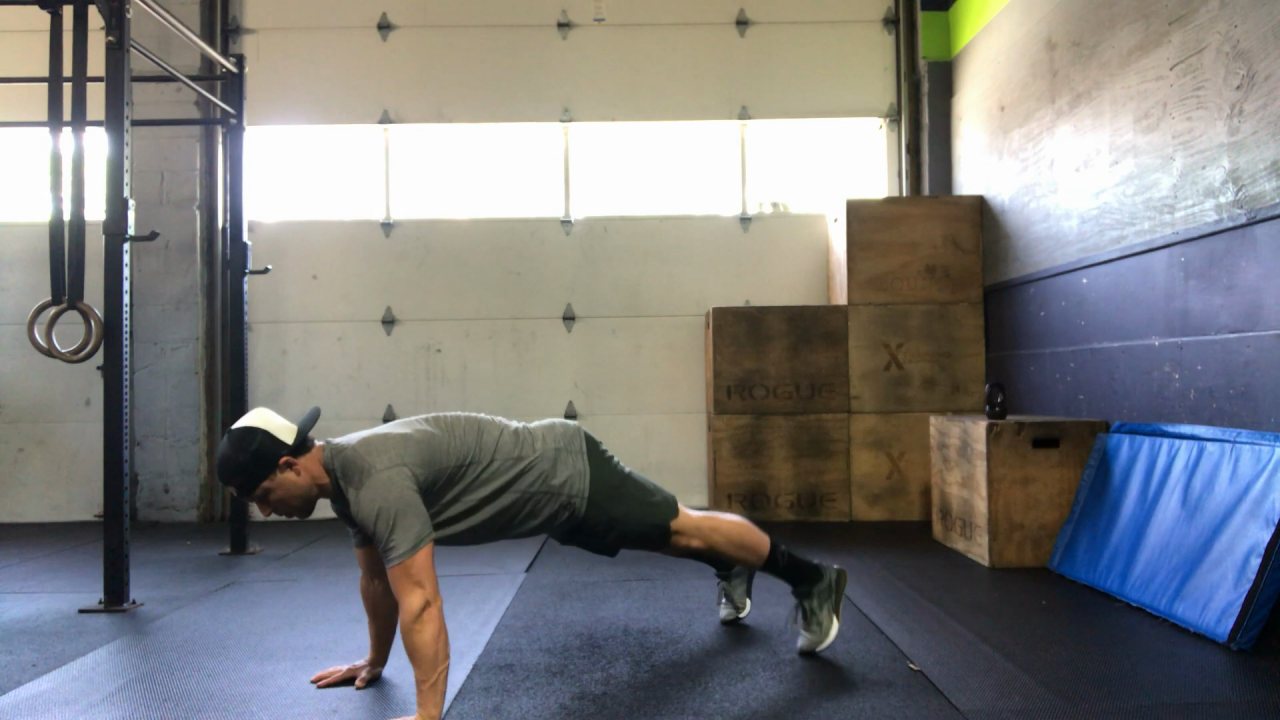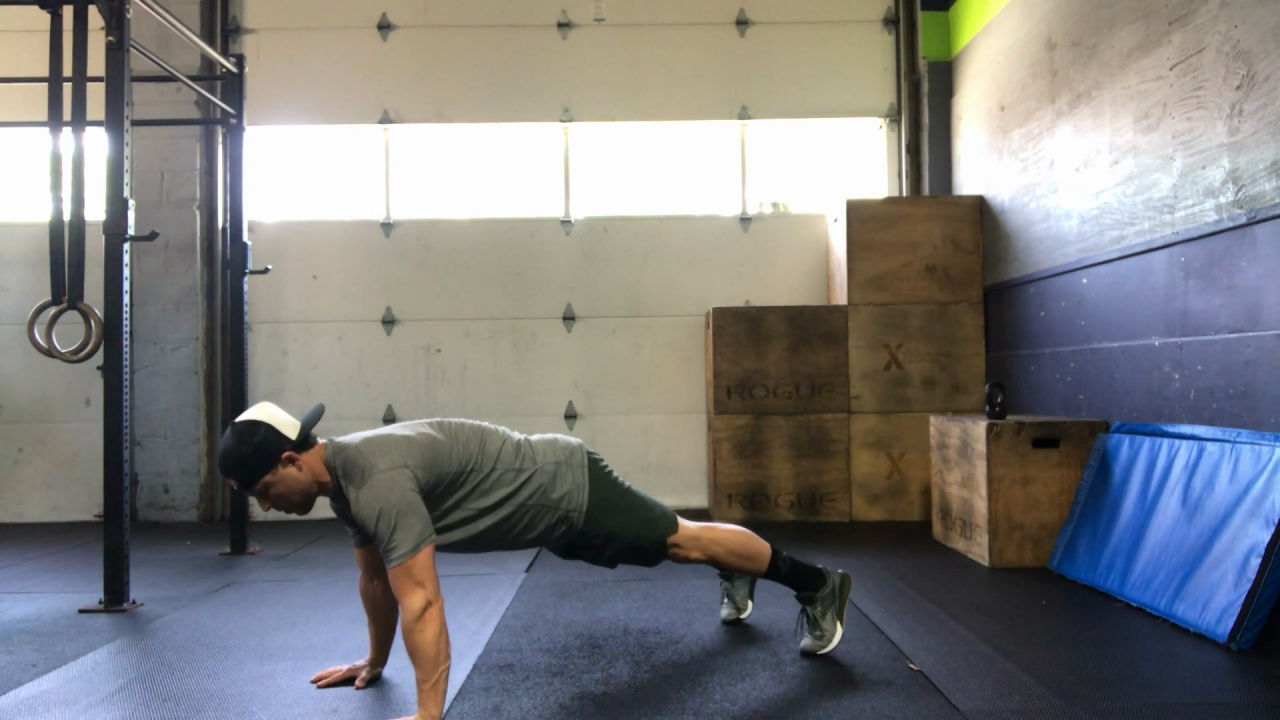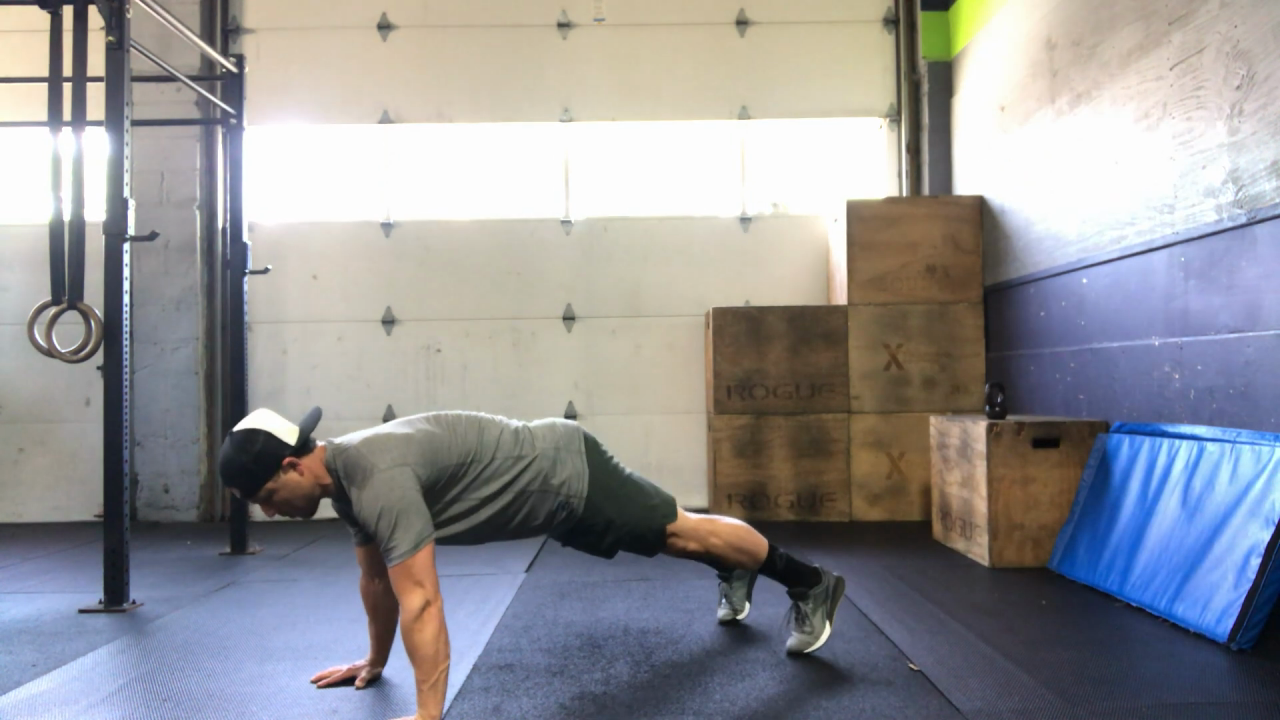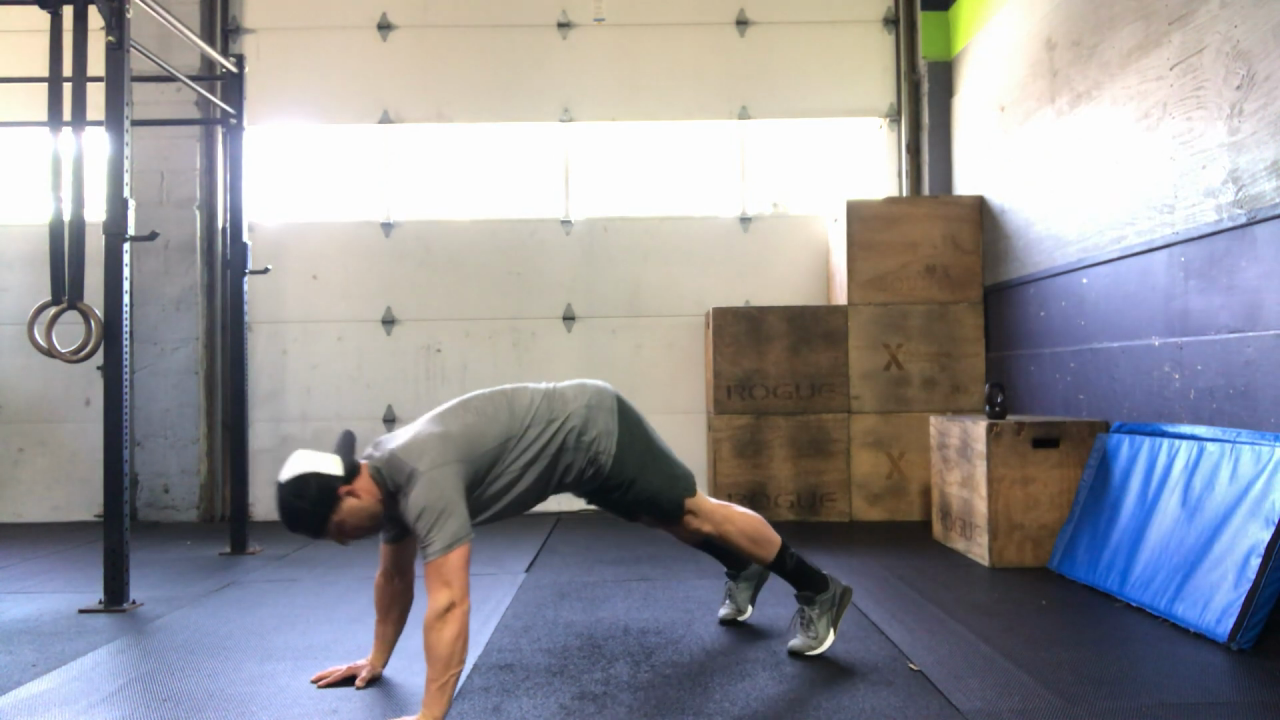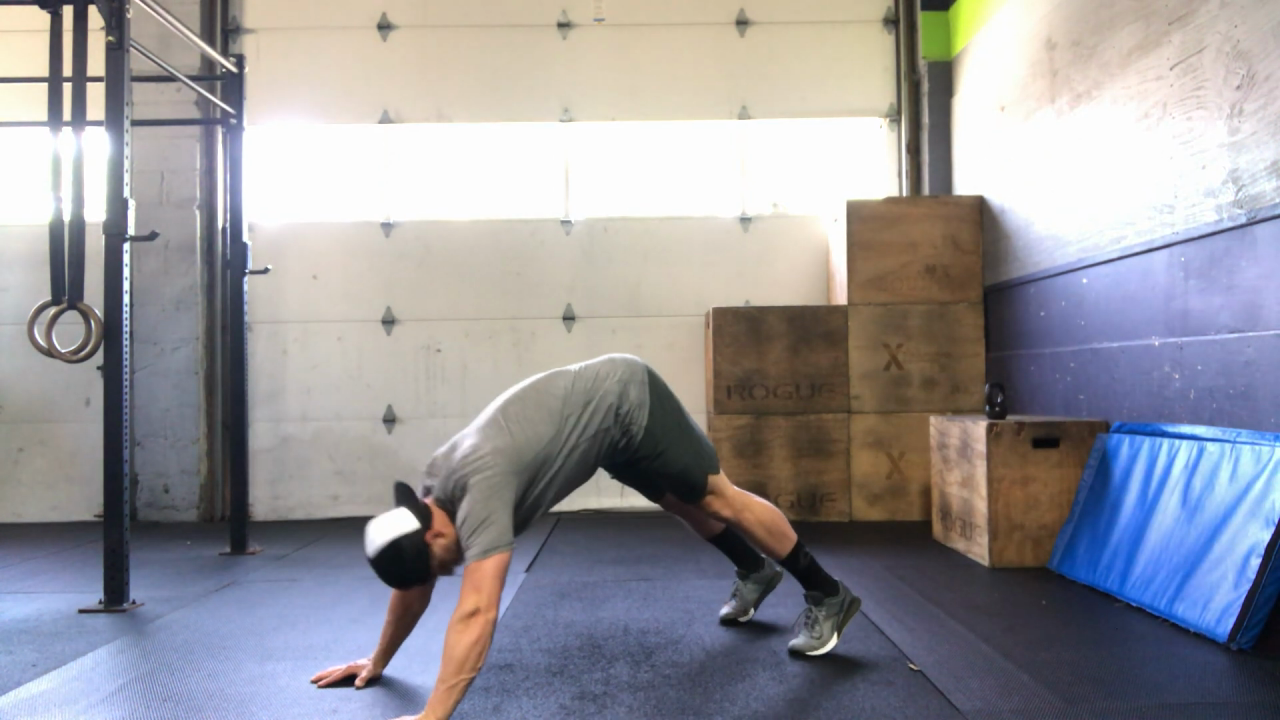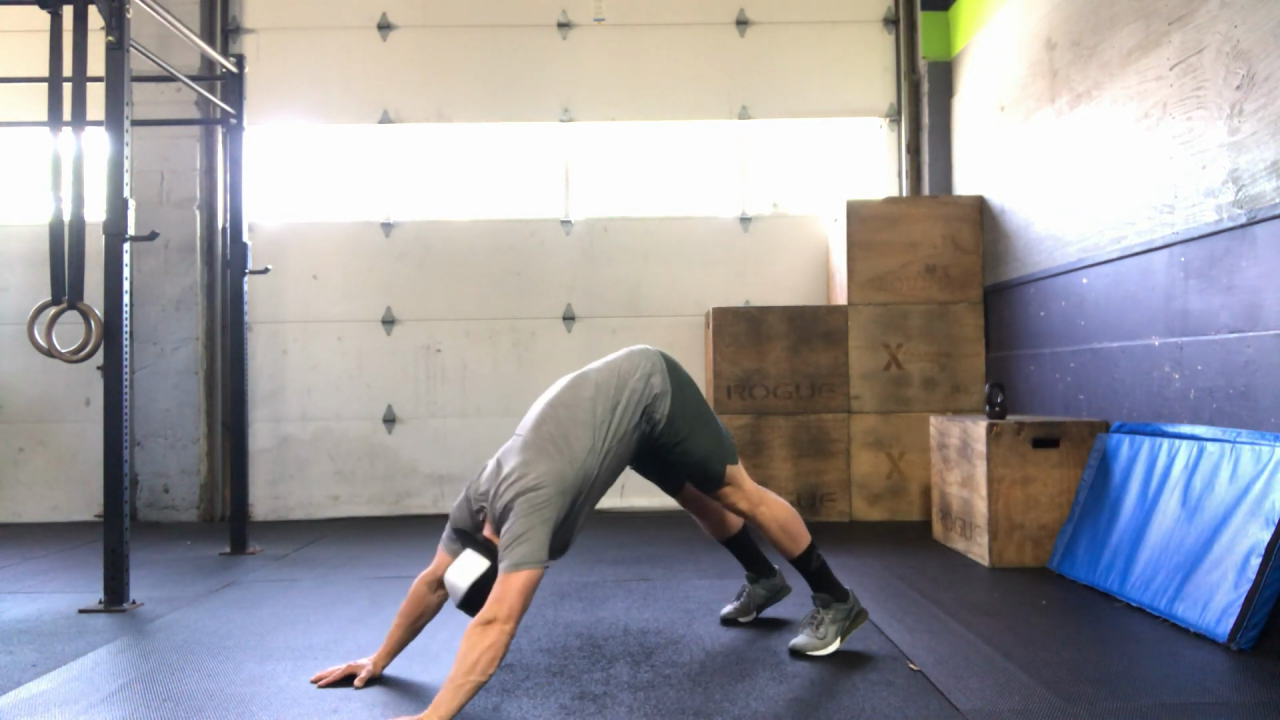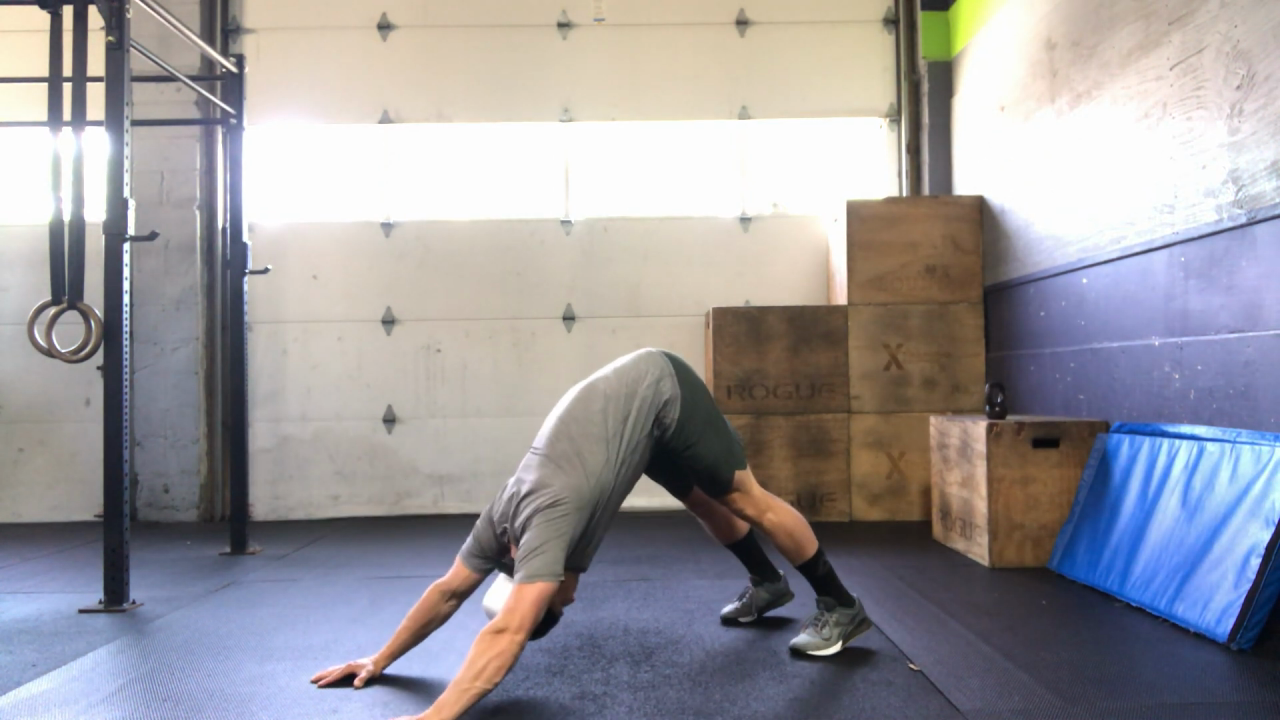
dt=0.5s
person 1, frame 1
left shoulder: (375, 481)
right shoulder: (344, 477)
left elbow: (420, 602)
right elbow: (376, 578)
right wrist: (373, 660)
left hip: (566, 476)
right hip: (552, 482)
left knee: (681, 528)
right knee: (661, 535)
left ankle: (813, 582)
right ankle: (732, 574)
person 1, frame 2
left shoulder: (377, 483)
right shoulder: (344, 478)
left elbow: (420, 604)
right elbow: (375, 579)
right wrist: (374, 660)
left hip: (565, 492)
right hip: (551, 496)
left knee: (684, 541)
right knee: (668, 543)
left ankle: (817, 586)
right ankle: (736, 580)
person 1, frame 3
left shoulder: (377, 480)
right shoulder: (346, 476)
left elbow: (420, 602)
right elbow: (375, 578)
right wrist: (374, 660)
left hip: (563, 476)
right hip: (548, 480)
left knee: (681, 531)
right knee: (664, 532)
left ankle: (811, 586)
right ankle: (734, 574)
person 1, frame 4
left shoulder: (422, 479)
right shoulder: (383, 474)
left elbow: (448, 603)
right elbow: (394, 576)
right wrist: (376, 659)
left hip: (593, 429)
right hip: (575, 438)
left knee: (696, 513)
right knee: (666, 518)
left ankle: (818, 592)
right ankle: (744, 573)
person 1, frame 5
left shoulder: (480, 490)
right shoulder: (437, 487)
left elbow: (477, 610)
right elbow: (418, 587)
right wrist: (377, 661)
left hip: (627, 399)
right hip: (608, 414)
left knee: (718, 498)
right knee: (682, 503)
left ankle: (827, 596)
right ankle: (755, 572)
person 1, frame 6
left shoulder: (529, 506)
right shoulder: (479, 500)
left elbow: (495, 623)
right elbow: (433, 581)
right wrist: (379, 659)
left hip: (651, 388)
right hip: (628, 401)
left knee: (738, 493)
right knee: (696, 498)
left ankle: (835, 601)
right ankle: (764, 579)
person 1, frame 7
left shoulder: (546, 522)
right shoulder: (504, 516)
left elbow: (507, 632)
right elbow: (448, 590)
right wrist: (379, 660)
left hip: (662, 390)
right hip: (637, 395)
left knee: (746, 499)
right knee: (704, 503)
left ankle: (840, 606)
right ankle: (767, 583)
